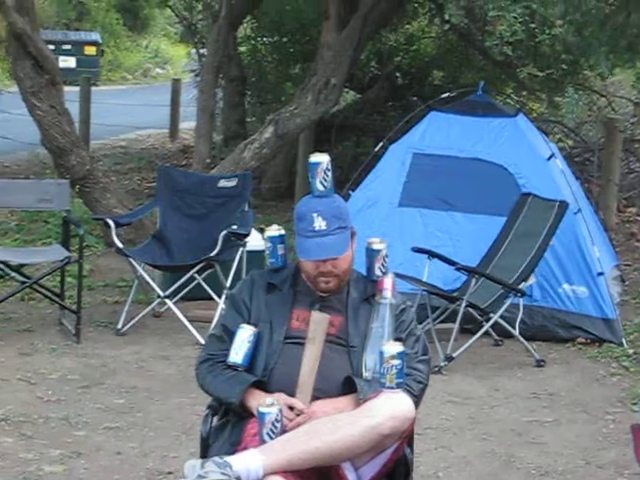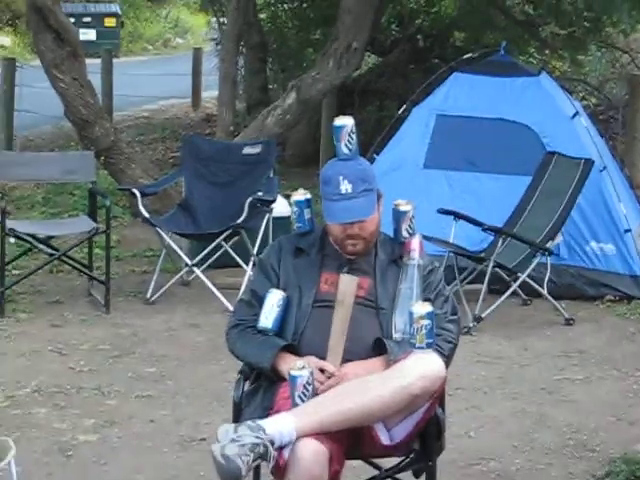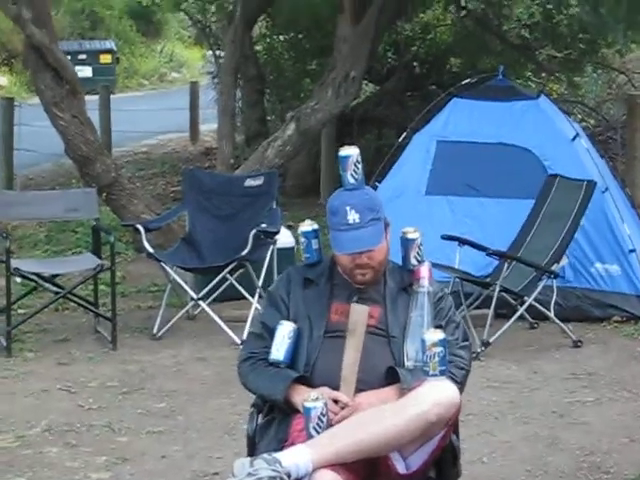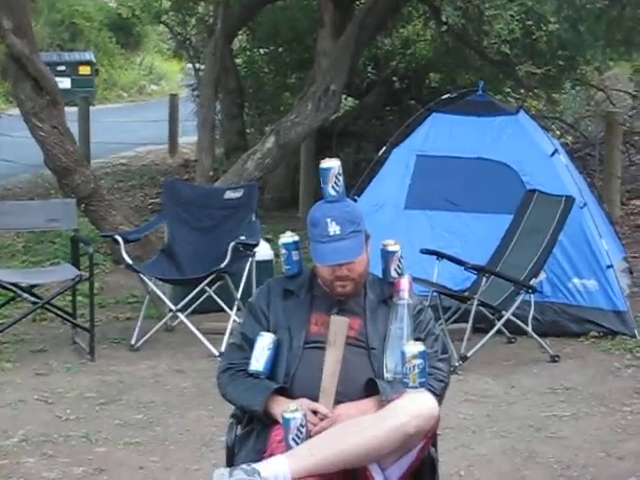
dt=0.4s
person 1, frame 1
right shoulder: (259, 289)
left elbow: (415, 375)
right elbow: (211, 364)
left wrist: (343, 406)
right wrist: (256, 399)
left hip: (352, 437)
left knee: (398, 408)
person 1, frame 2
right shoulder: (288, 254)
left elbow: (444, 336)
right elbow: (241, 329)
left wrist: (373, 368)
right wrist: (286, 363)
left hip: (384, 403)
left knee: (428, 369)
left ankle: (266, 432)
person 1, frame 3
right shoulder: (296, 285)
left elbow: (456, 362)
right elbow: (252, 361)
left wrist: (386, 397)
right wrist: (300, 394)
left hip: (397, 429)
left knee: (443, 396)
person 1, frame 4
right shoulder: (277, 296)
left elbow: (436, 375)
right elbow: (232, 372)
left wrist: (364, 410)
right wrist: (280, 406)
left hip: (376, 440)
left knee: (422, 408)
